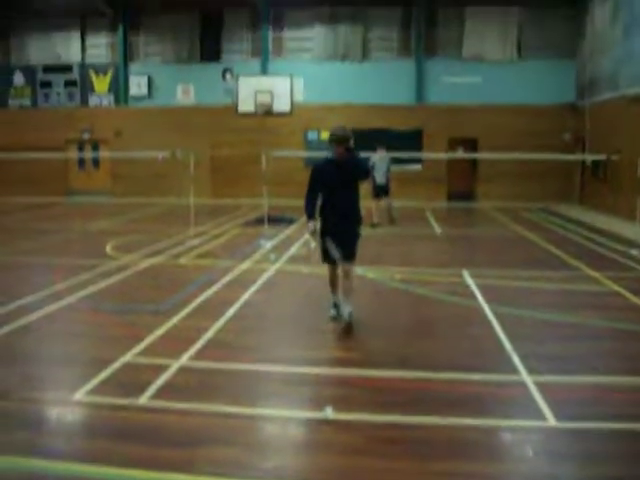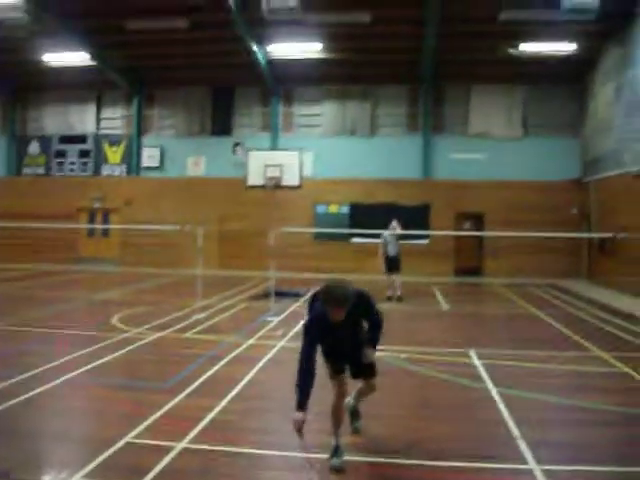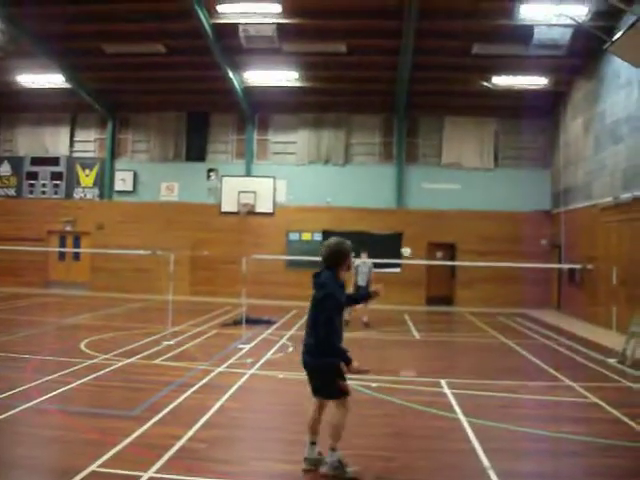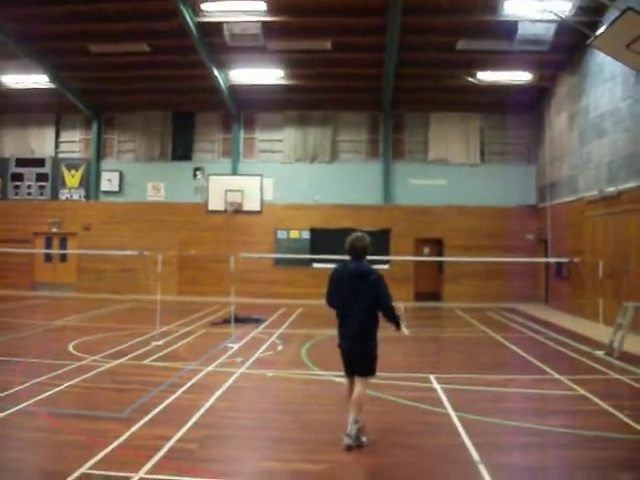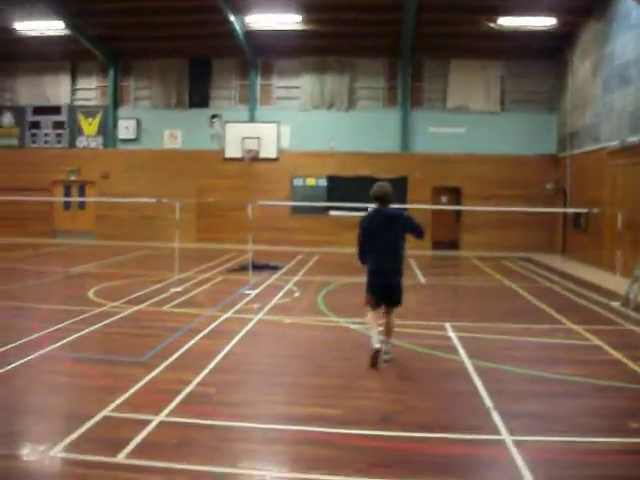
dt=1s
person 1, frame 1
left shoulder: (354, 163)
right shoulder: (321, 167)
left elbow: (365, 173)
right elbow: (311, 194)
left wrist: (351, 151)
right wrist: (311, 219)
left hip: (350, 224)
right hip: (328, 225)
left knee: (346, 269)
right knee: (332, 268)
left ankle: (347, 311)
right ankle: (335, 300)
person 1, frame 2
left shoulder: (360, 298)
right shoulder: (315, 320)
left elbow: (376, 320)
right elbow: (306, 363)
left wrist: (371, 346)
right wrist: (301, 408)
left hip: (358, 344)
right hip: (333, 349)
left knee: (370, 385)
right knee: (340, 392)
left ankle: (352, 404)
right ankle: (336, 445)
person 1, frame 3
left shoulder: (332, 282)
right shoulder: (329, 290)
right elbow: (328, 335)
left wrist: (366, 294)
right wrist: (348, 362)
left hip: (315, 354)
right hip: (323, 356)
left knee: (320, 403)
right knee: (341, 403)
left ankle: (312, 455)
person 1, frame 4
left shoulder: (337, 273)
right shoulder: (374, 277)
left elbow: (330, 301)
right elbow: (385, 306)
right wrist: (396, 322)
left hip: (345, 336)
right hip: (366, 337)
left knee: (351, 380)
right knee: (361, 383)
left ankle: (354, 423)
right ankle: (351, 433)
person 1, frame 5
left shoulder: (367, 220)
right shoulder: (401, 218)
left elbow: (361, 247)
right elbow: (420, 233)
left wrist: (365, 262)
right wrist: (412, 233)
left hip: (375, 273)
right hip: (394, 274)
left knee: (373, 311)
right knee: (388, 313)
left ankle: (376, 343)
right ankle: (387, 348)
